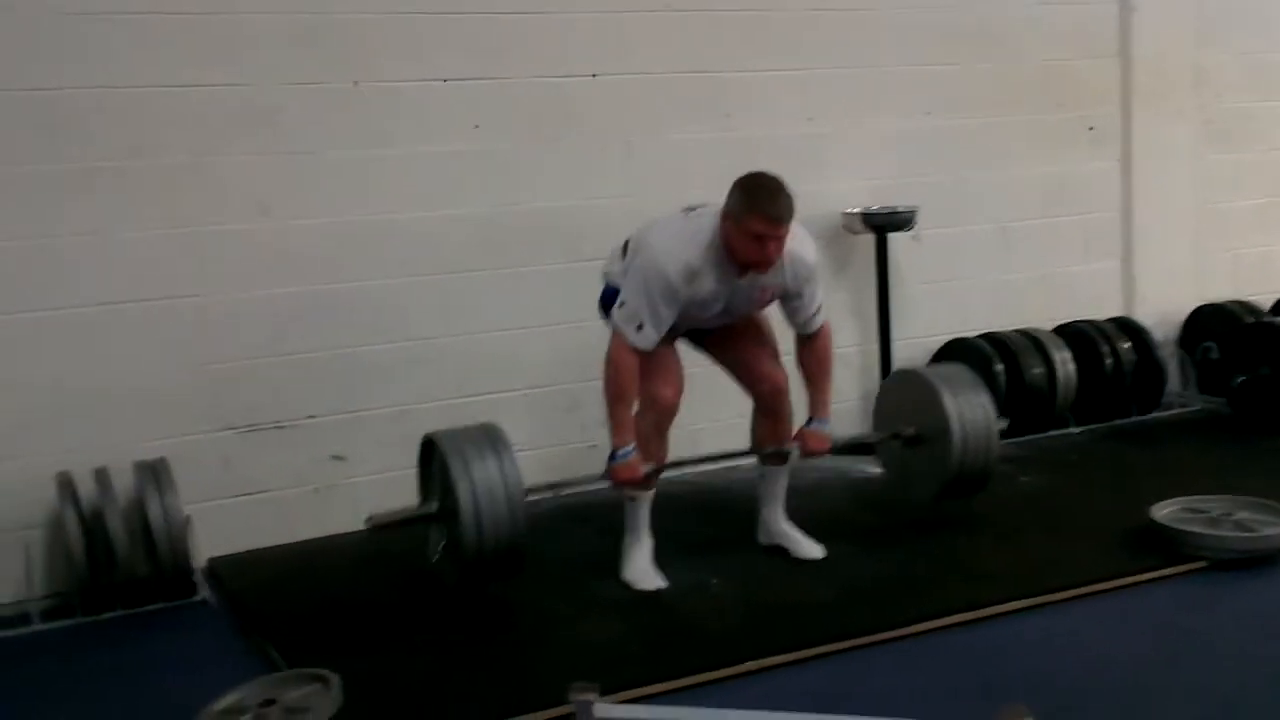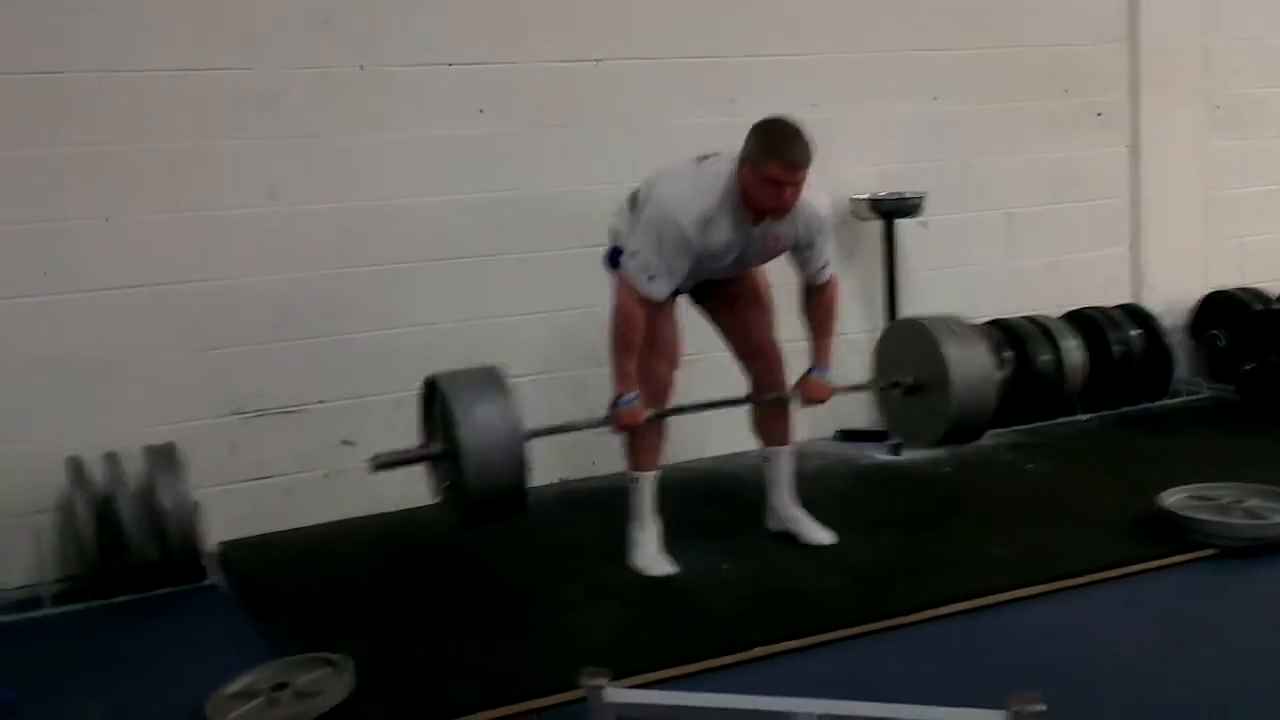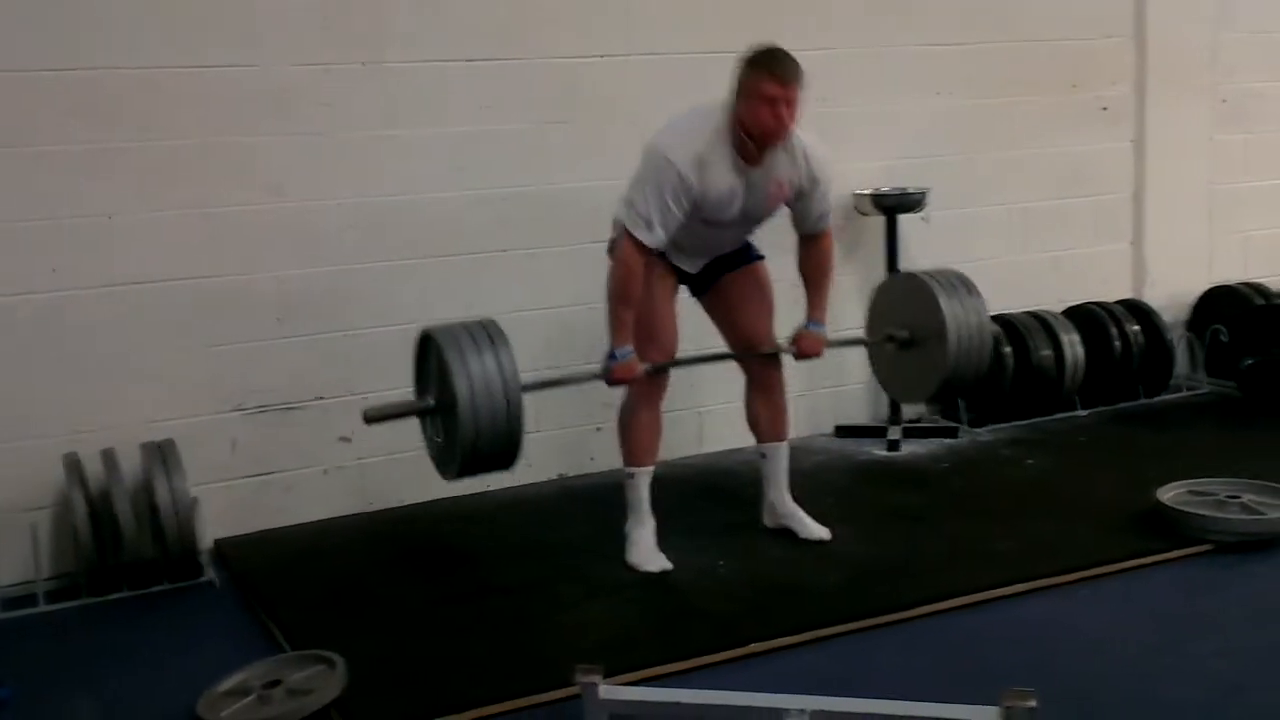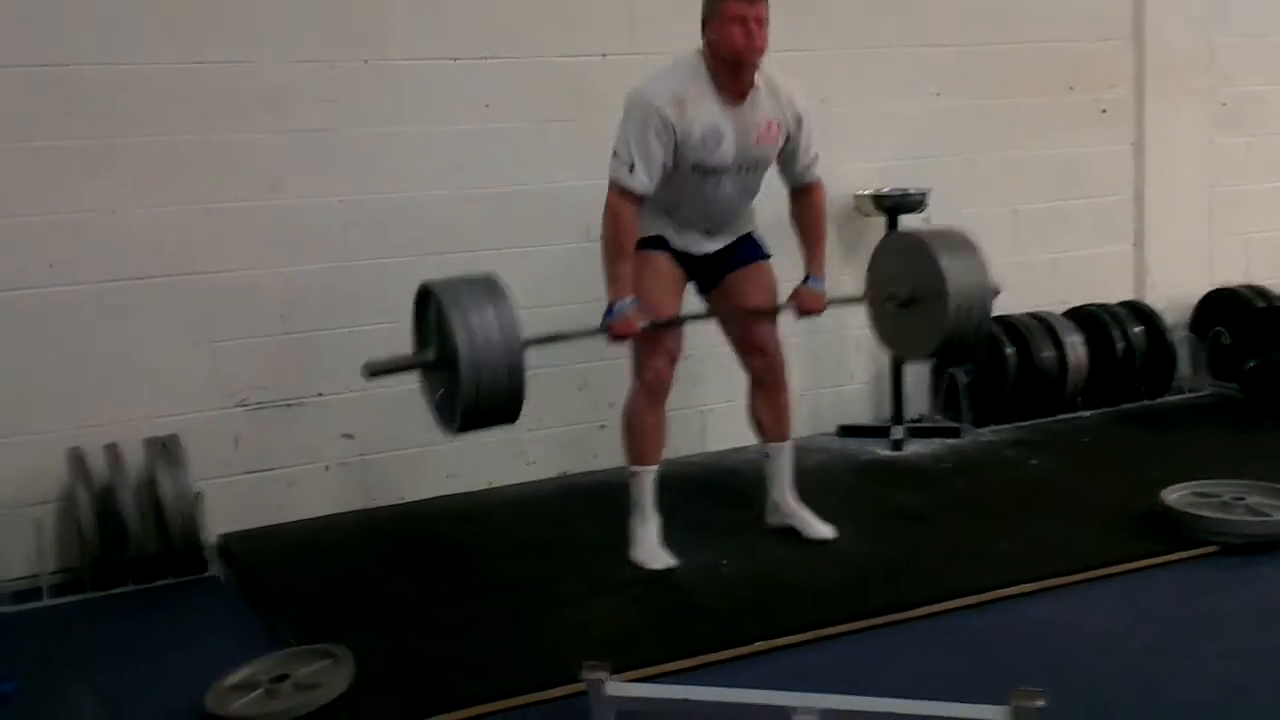
dt=0.2s
person 1, frame 1
left shoulder: (798, 257)
right shoulder: (670, 258)
left elbow: (814, 334)
right elbow: (624, 351)
left wrist: (819, 421)
right wrist: (623, 449)
right hip: (636, 294)
left knee: (774, 387)
right knee: (662, 398)
left ankle: (773, 519)
right ankle: (637, 541)
person 1, frame 2
left shoulder: (808, 212)
right shoulder: (684, 205)
left elbow: (821, 285)
right elbow: (634, 300)
left wrist: (820, 368)
right wrist: (626, 394)
left hip: (729, 262)
right hip: (642, 248)
left knee: (768, 363)
right knee: (656, 376)
left ankle: (782, 505)
right ankle: (644, 527)
person 1, frame 3
left shoulder: (802, 159)
right shoulder: (682, 152)
left elbow: (816, 236)
right elbow: (632, 249)
left wrist: (815, 321)
right wrist: (621, 348)
left hip: (727, 248)
right hip: (655, 243)
left knee: (765, 361)
right knee: (650, 370)
left ankle: (778, 501)
right ankle: (640, 524)
person 1, frame 4
left shoulder: (783, 103)
right shoulder: (664, 100)
left elbow: (807, 190)
right elbow: (624, 199)
left wrist: (814, 277)
right wrist: (621, 301)
left hip: (732, 237)
right hip: (659, 234)
left knee: (768, 362)
right knee: (655, 369)
left ankle: (783, 499)
right ankle: (644, 521)
